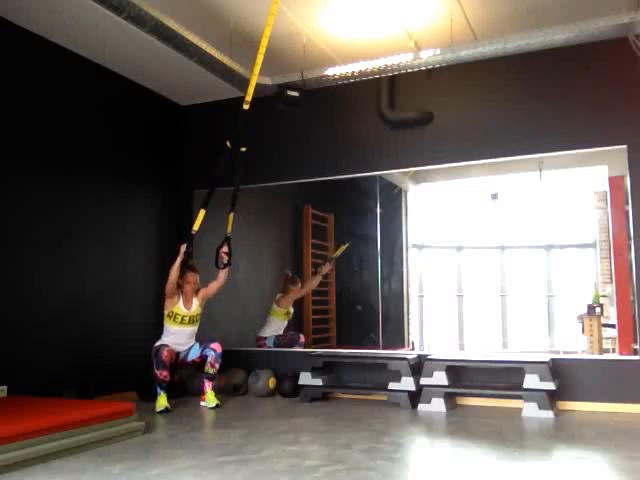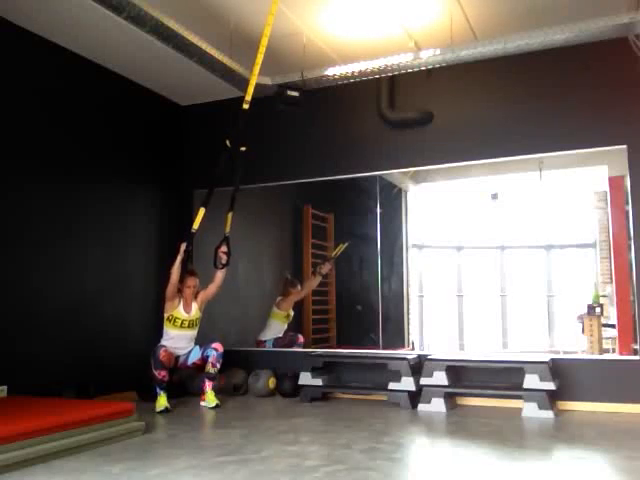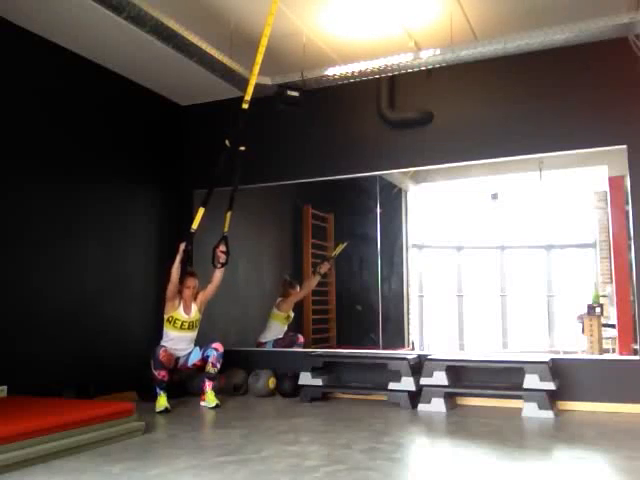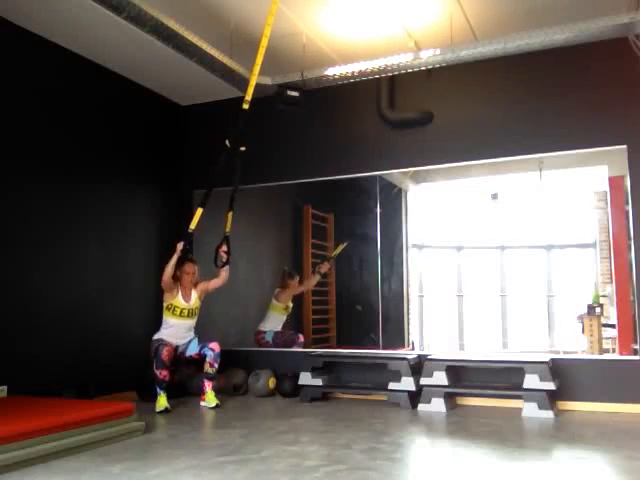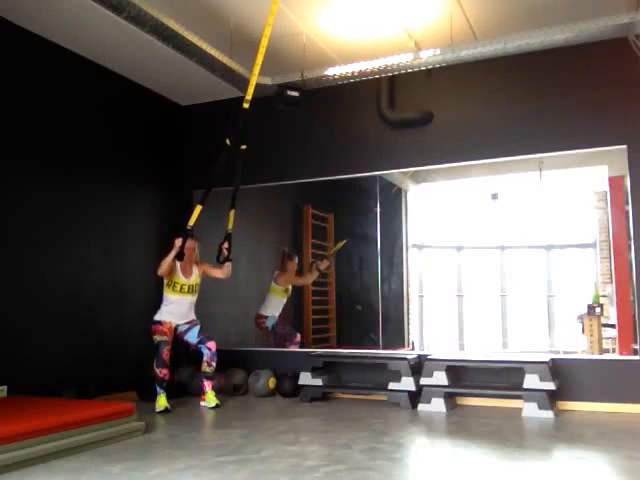
dt=0.2s
person 1, frame 1
left shoulder: (200, 297)
right shoulder: (172, 298)
left elbow: (220, 281)
right elbow: (171, 281)
left wrist: (225, 261)
right wrist: (180, 257)
left hip: (189, 349)
right hip: (167, 347)
left knee: (215, 348)
right knee: (164, 353)
left ankle: (207, 393)
right ankle: (161, 395)
person 1, frame 2
left shoulder: (200, 301)
right shoulder: (172, 301)
left elbow: (217, 283)
right elbow: (172, 280)
left wrist: (223, 261)
right wrist: (180, 256)
left hip: (188, 354)
right hip: (168, 352)
left knee: (216, 348)
right knee: (161, 353)
left ankle: (207, 394)
right ankle: (161, 396)
person 1, frame 3
left shoulder: (199, 302)
right shoulder: (173, 302)
left elbow: (215, 283)
right elbow: (173, 281)
left wrist: (221, 260)
right wrist: (180, 255)
left hip: (188, 355)
right hip: (168, 355)
left knee: (217, 348)
right knee: (160, 353)
left ankle: (207, 394)
right ankle: (161, 396)
person 1, frame 4
left shoulder: (199, 290)
right shoulder: (171, 291)
left elbow: (221, 280)
right elbow: (165, 278)
left wrist: (224, 259)
right wrist: (177, 254)
left hip: (187, 342)
right hip: (165, 340)
left knee: (213, 348)
right knee: (163, 352)
left ankle: (207, 394)
right ankle: (161, 396)
person 1, frame 5
left shoulder: (200, 268)
right shoulder: (172, 267)
left elbow: (224, 274)
right elbow: (160, 271)
left wrist: (226, 256)
right wrist: (175, 249)
left hip: (187, 322)
right hip: (164, 321)
left knee: (210, 346)
right knee: (163, 350)
left ankle: (207, 394)
right ankle: (161, 396)
